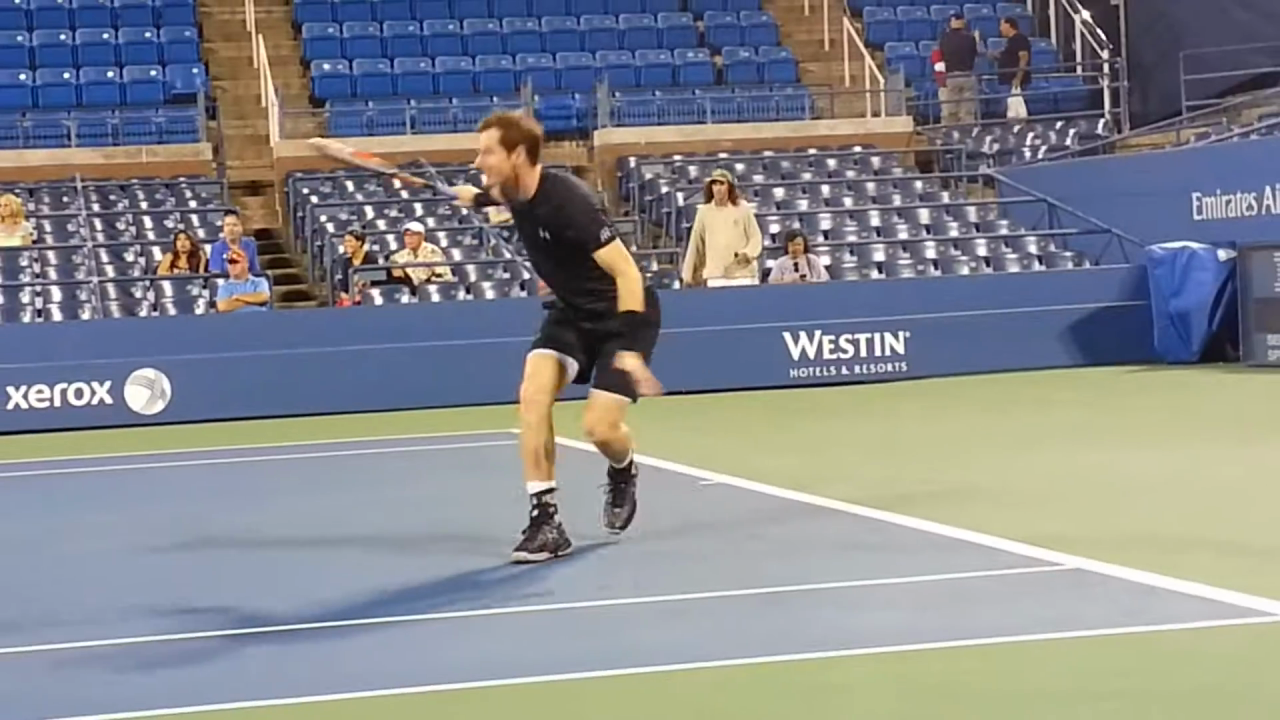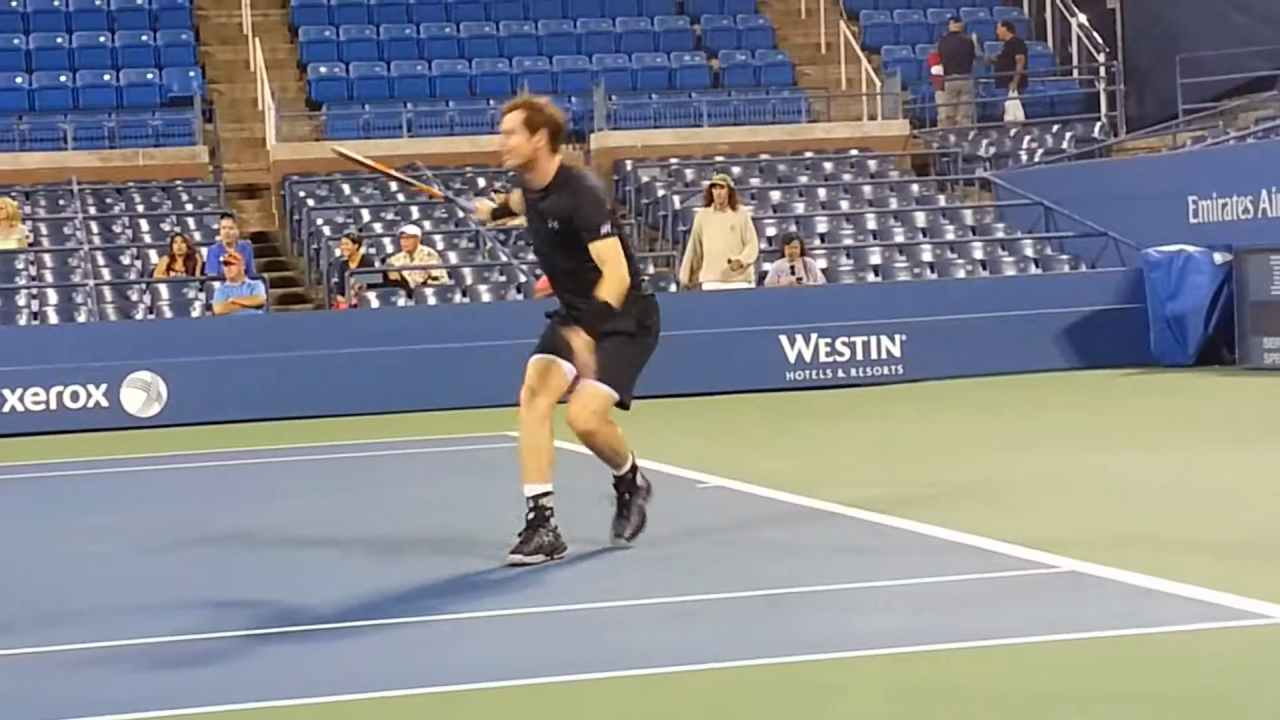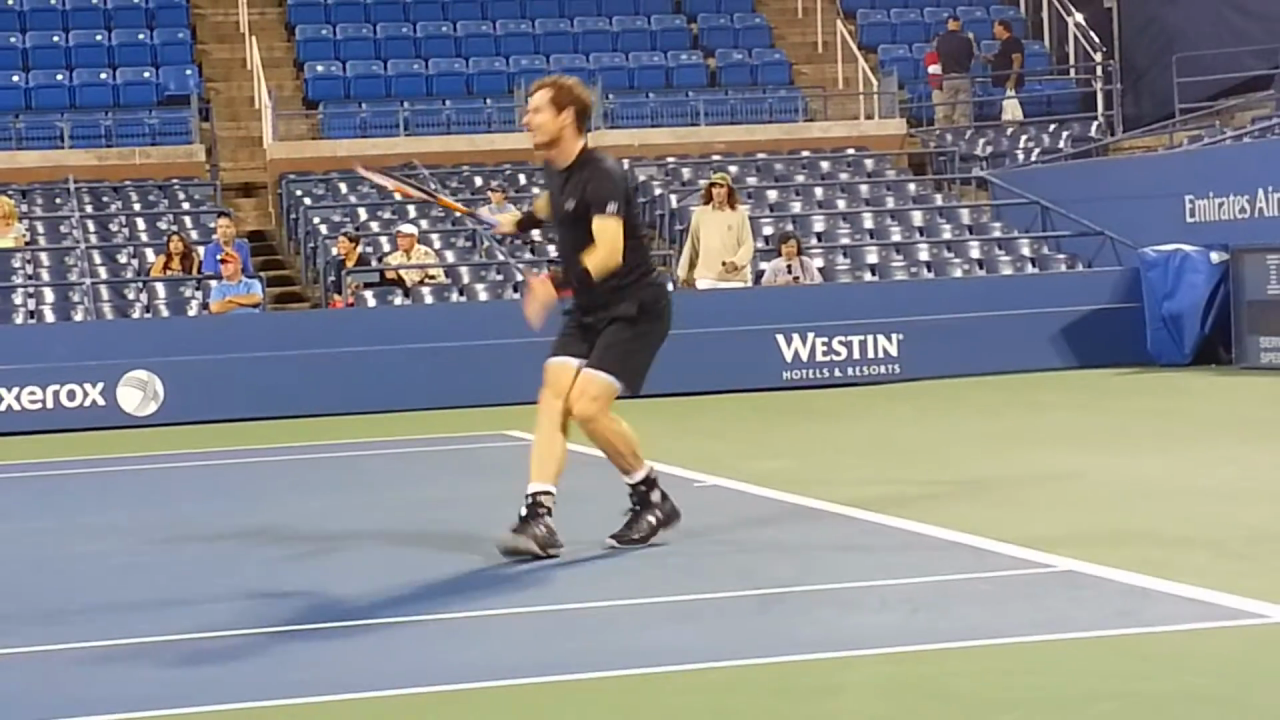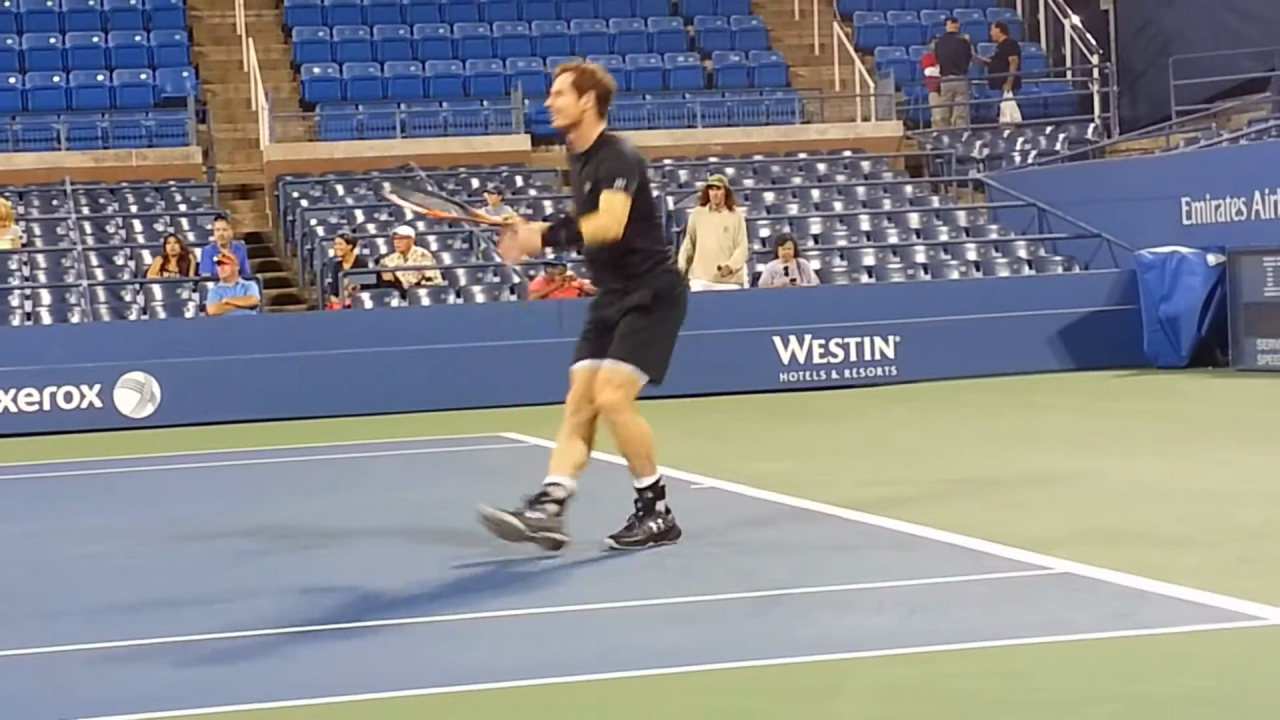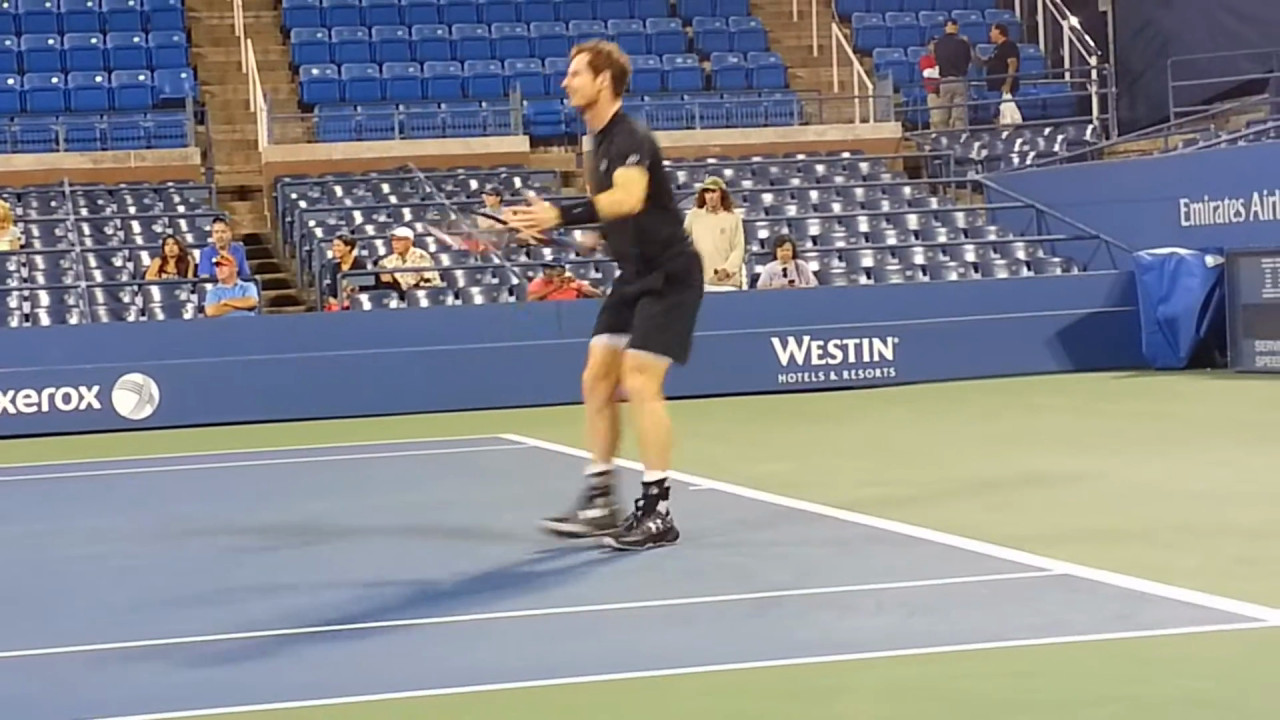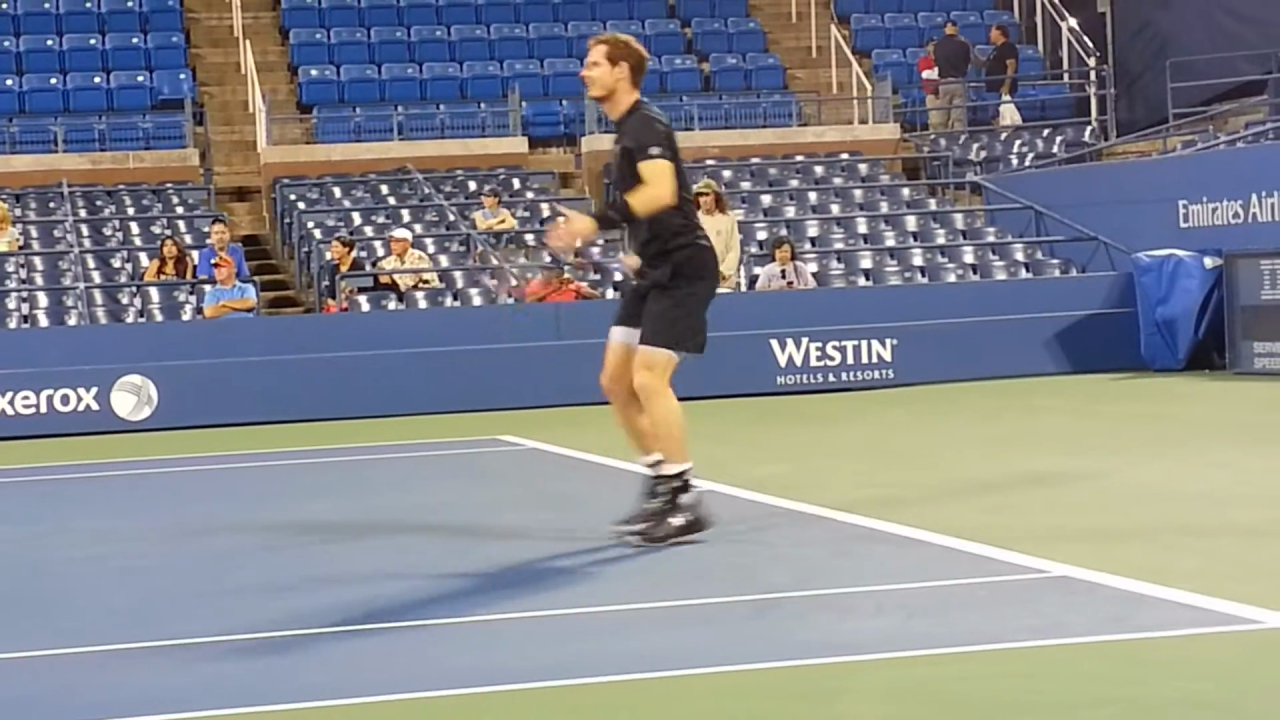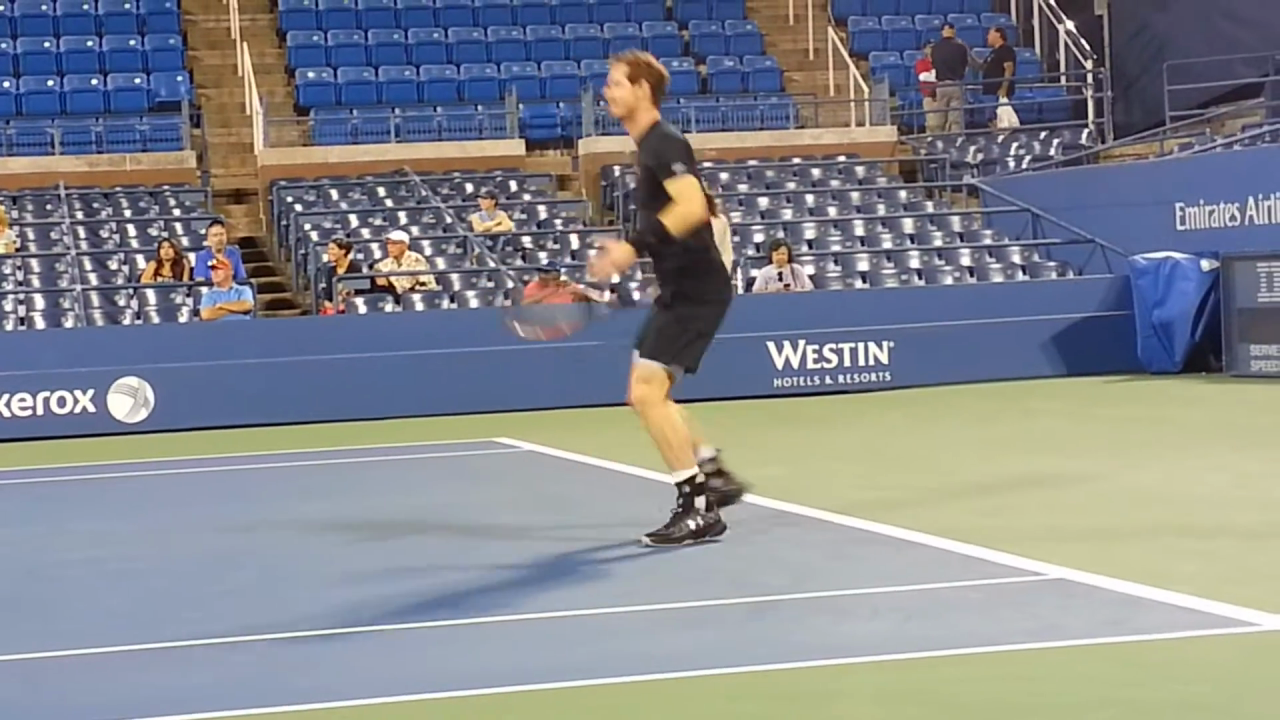
dt=0.1s
person 1, frame 1
left shoulder: (569, 199)
right shoulder: (517, 190)
left elbow: (626, 274)
left wrist: (625, 348)
right wrist: (480, 197)
left hip: (620, 315)
right hip: (570, 312)
left knee: (599, 426)
right knee: (532, 395)
left ankle: (623, 472)
right ankle: (544, 518)
person 1, frame 2
left shoulder: (582, 195)
right shoulder: (530, 184)
left elbow: (617, 274)
left wrist: (587, 331)
right wrist: (498, 208)
left hip: (624, 318)
right hip: (572, 315)
left knee: (586, 417)
right knee: (533, 398)
left ankle: (630, 481)
right ankle: (540, 525)
person 1, frame 3
left shoulder: (601, 174)
right shoulder: (555, 169)
left elbow: (610, 250)
left wrist: (557, 285)
right wrist: (522, 221)
left hip: (636, 307)
right hip: (591, 308)
left knee: (587, 406)
right knee: (552, 402)
left ankle: (652, 500)
right ankle: (538, 517)
person 1, frame 4
left shoulder: (617, 156)
right shoulder: (580, 158)
left elbow: (612, 224)
left wrist: (546, 238)
right wrist: (547, 233)
left hip: (653, 297)
right hip: (613, 298)
left knee: (613, 399)
right knee: (580, 405)
left ankle: (655, 513)
right ankle: (545, 510)
person 1, frame 5
left shoulder: (630, 134)
right shoulder: (601, 137)
left elbow: (628, 198)
left wrist: (560, 215)
left hip: (670, 277)
right hip: (633, 278)
left knee: (640, 385)
right knee: (597, 381)
left ankle: (657, 509)
right ankle: (598, 501)
person 1, frame 6
left shoulder: (645, 124)
right shoulder: (630, 128)
left elbow: (662, 191)
left wrist: (596, 222)
left hip: (683, 270)
right hip: (657, 270)
left knee: (646, 380)
right knee: (616, 378)
left ankle: (681, 504)
right ankle: (663, 485)
person 1, frame 7
left shoulder: (664, 143)
right shoulder: (650, 146)
left elbow: (693, 209)
left wrist: (635, 246)
left hip: (698, 287)
right hip: (680, 286)
left knee: (646, 392)
right knee: (648, 393)
left ankle: (695, 507)
right ankle: (715, 478)
